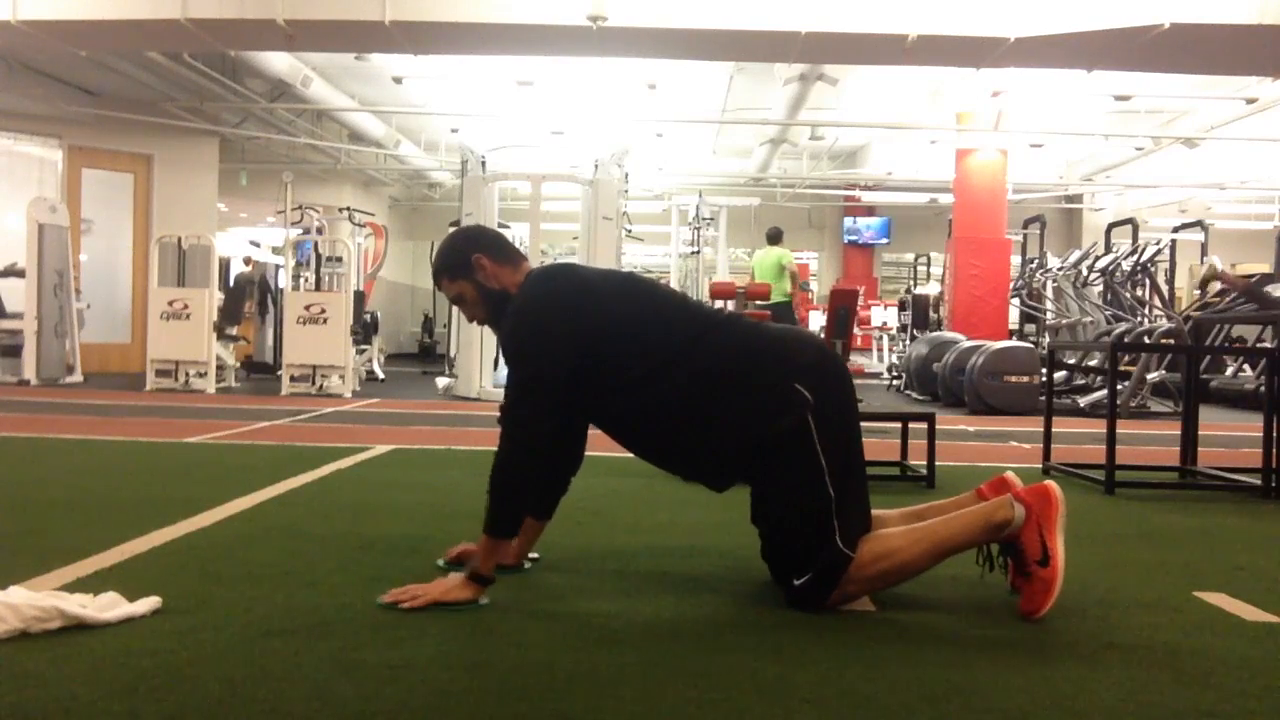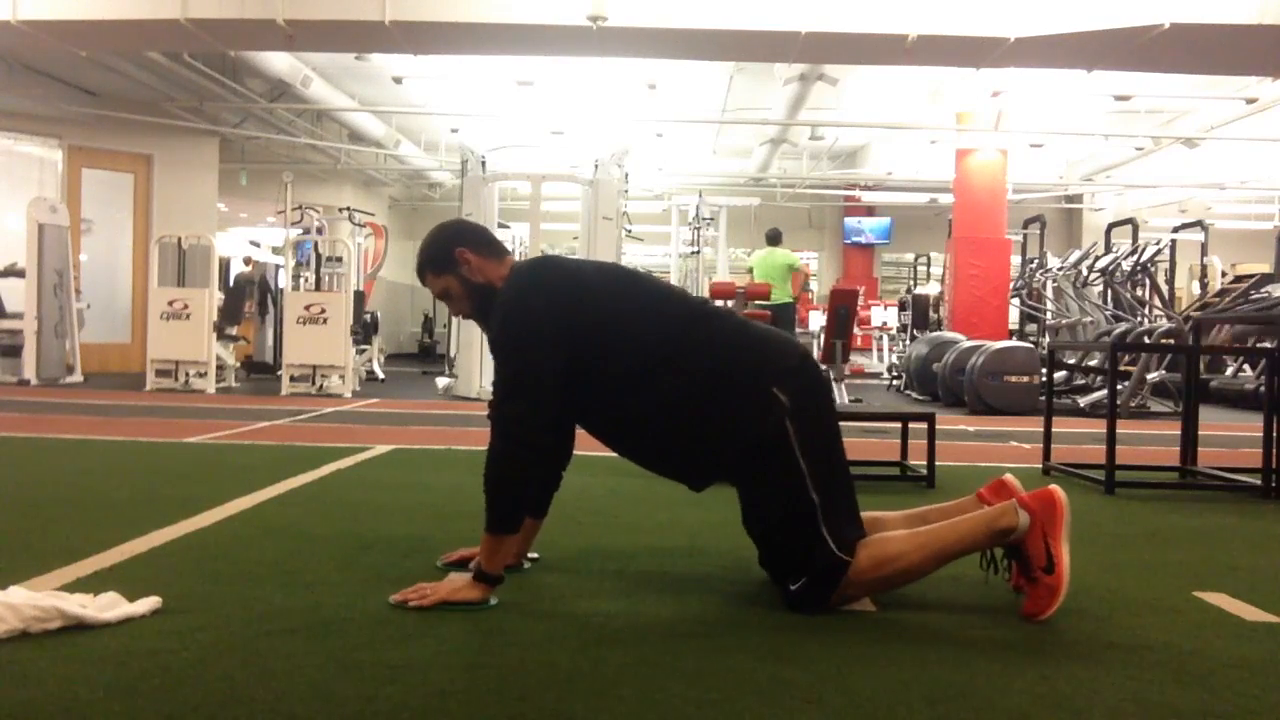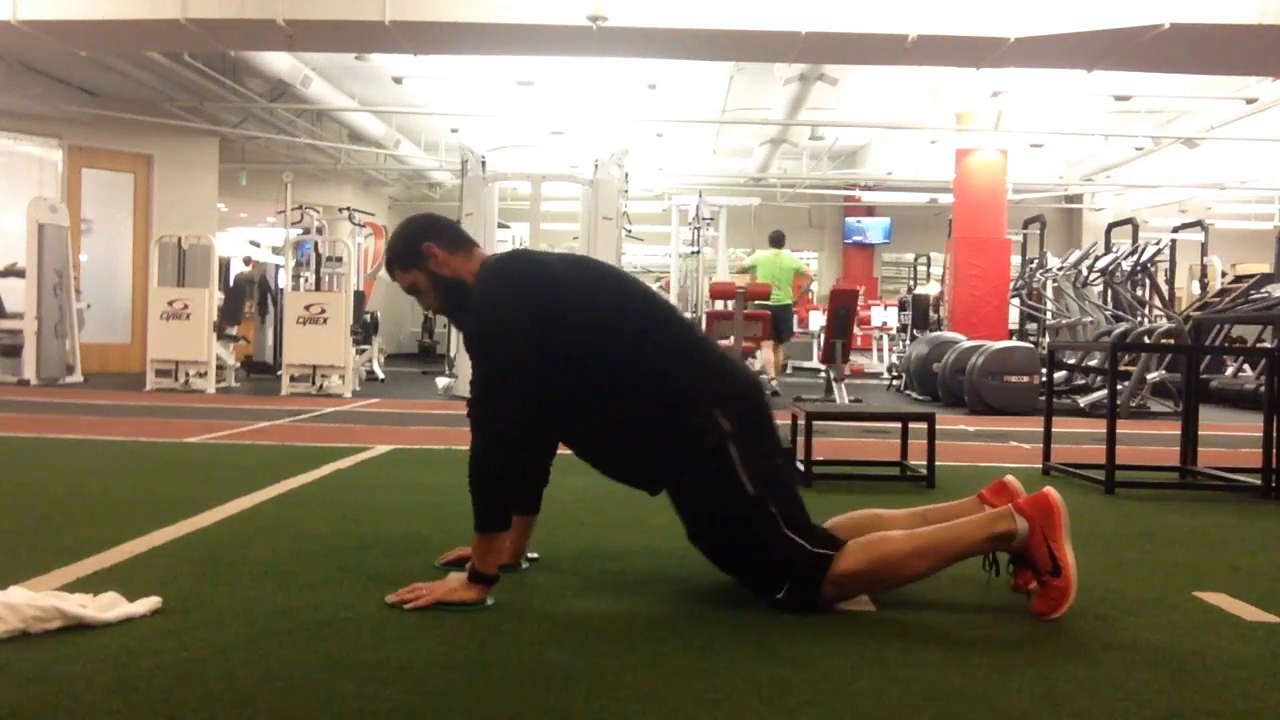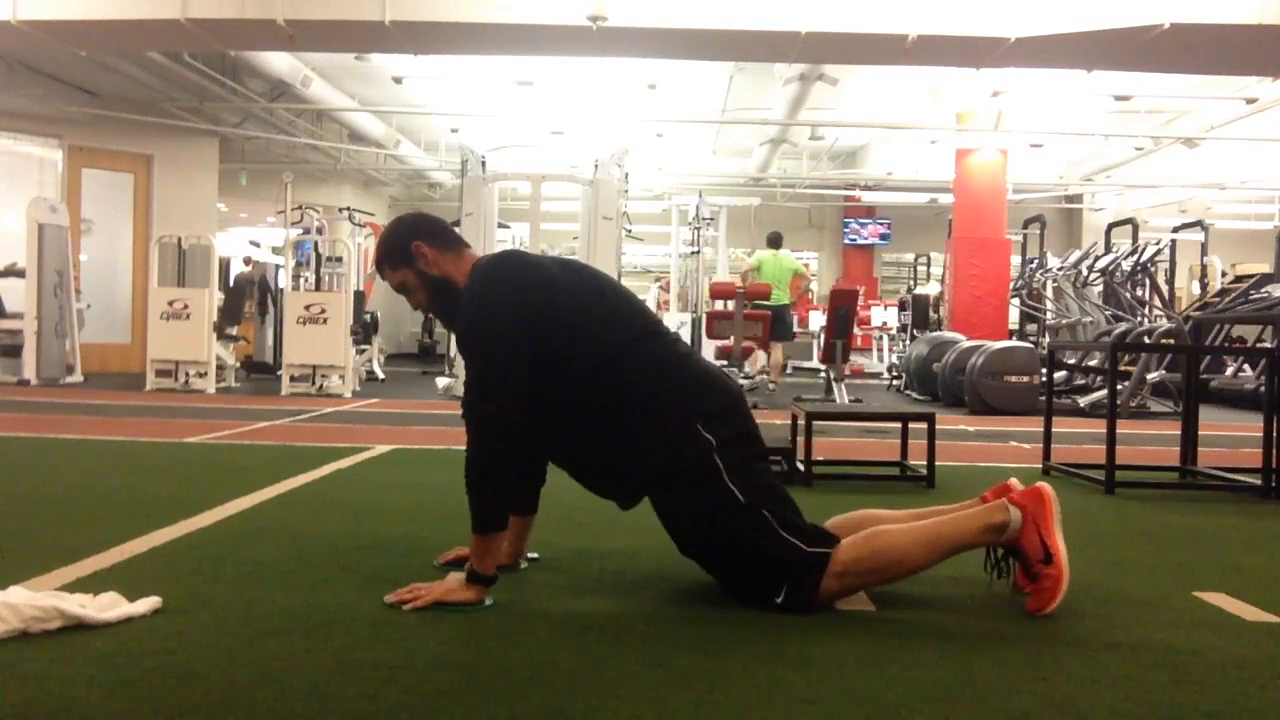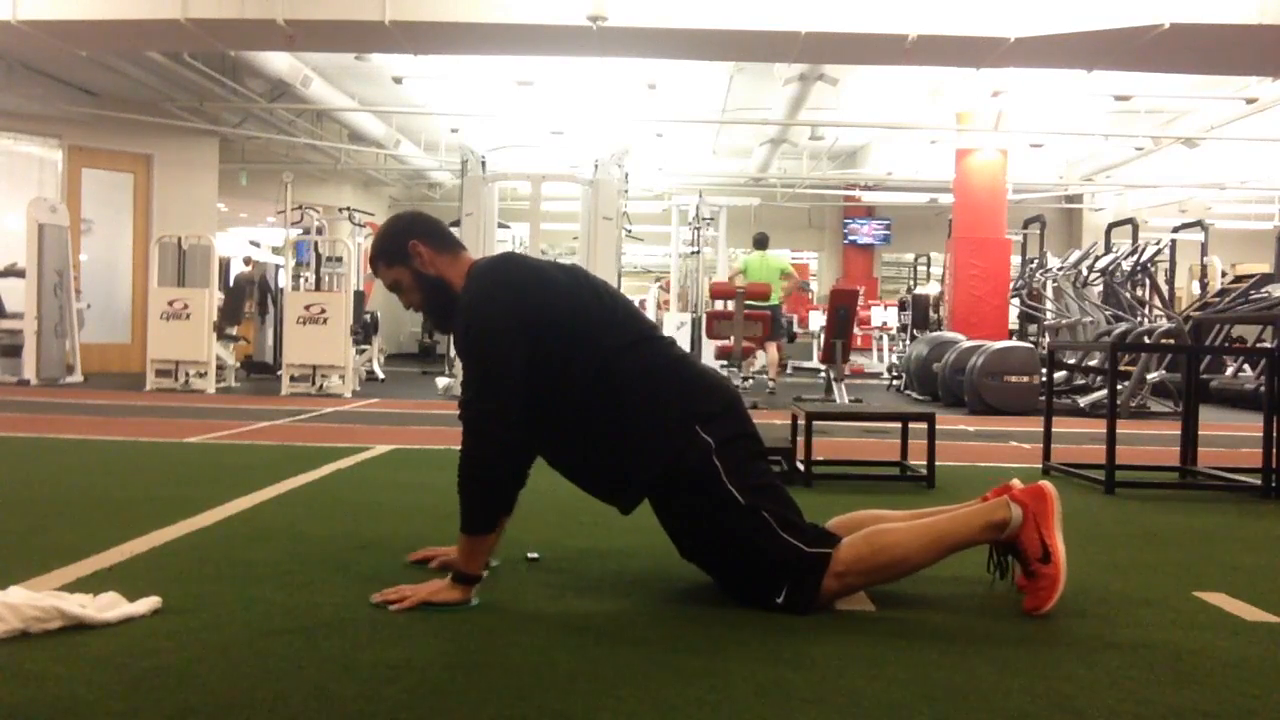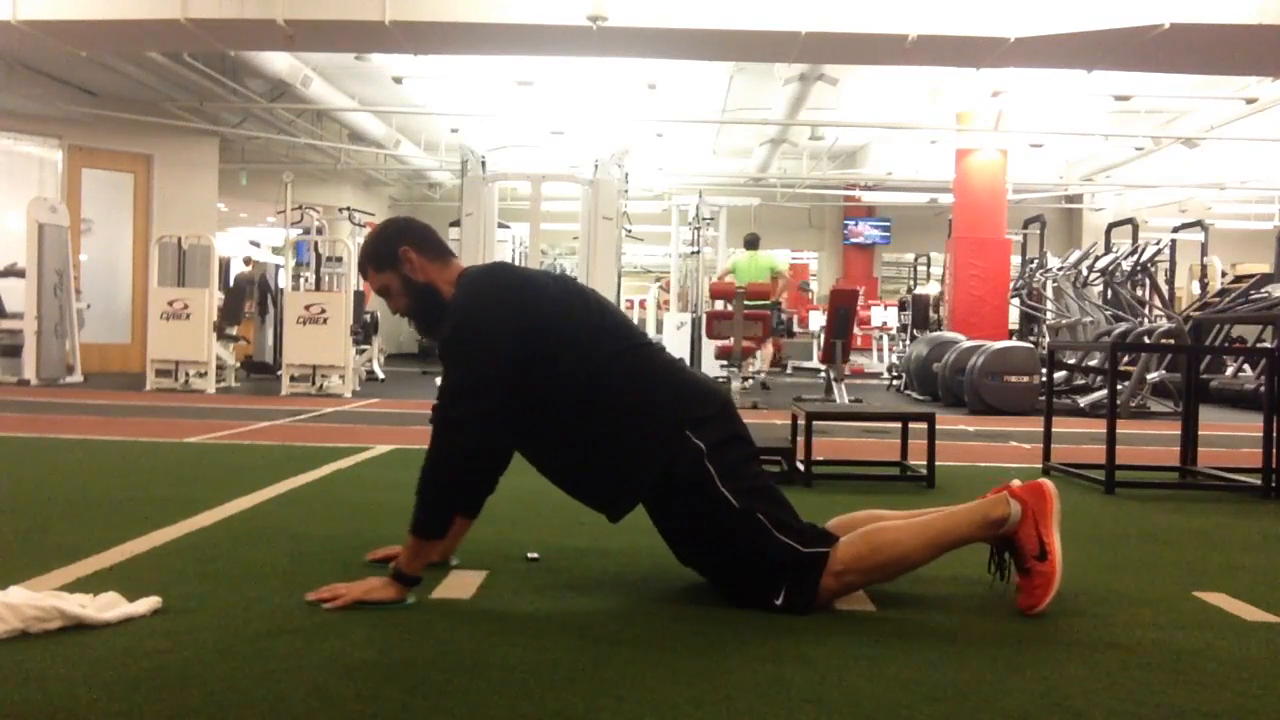
dt=0.4s
person 1, frame 1
left shoulder: (539, 309)
right shoulder: (565, 304)
left elbow: (524, 443)
right elbow: (558, 444)
left wrist: (479, 573)
right wrist: (513, 546)
left hip: (791, 396)
right hip: (780, 399)
left knee: (820, 579)
right knee: (822, 545)
left ankle: (1013, 514)
right ankle: (988, 504)
person 1, frame 2
left shoulder: (527, 301)
right shoulder: (549, 294)
left elbow: (518, 439)
right elbow: (548, 439)
left wrist: (485, 573)
right wrist: (511, 546)
left hip: (768, 399)
right hip: (758, 401)
left knee: (821, 579)
right knee: (826, 545)
left ankle: (1017, 519)
right ankle: (988, 506)
person 1, frame 3
left shoulder: (500, 295)
right shoulder: (524, 286)
left elbow: (499, 436)
right elbow: (531, 431)
left wrist: (480, 574)
right wrist: (509, 546)
left hip: (706, 423)
right hip: (702, 422)
left knee: (812, 578)
right knee: (807, 545)
left ankle: (1015, 524)
right ankle: (987, 507)
person 1, frame 4
left shoulder: (491, 295)
right shoulder: (516, 287)
left elbow: (493, 437)
right elbow: (527, 432)
left wrist: (478, 576)
right wrist: (507, 546)
left hip: (688, 436)
right hip: (685, 432)
left knee: (814, 578)
right knee: (810, 545)
left ankle: (1007, 520)
right ankle: (990, 507)
person 1, frame 5
left shoulder: (489, 300)
right shoulder: (512, 291)
left elbow: (491, 441)
right elbow: (513, 439)
left wrist: (464, 574)
right wrist: (476, 543)
left hip: (686, 439)
right hip: (685, 437)
left knee: (814, 578)
right knee: (811, 547)
left ankle: (1007, 515)
right ankle: (991, 509)
person 1, frame 6
left shoulder: (479, 310)
right shoulder: (499, 302)
left elbow: (459, 446)
right elbow: (482, 449)
left wrist: (400, 576)
right wrist: (437, 544)
left hip: (679, 445)
right hip: (678, 442)
left knee: (812, 578)
right knee: (808, 548)
left ankle: (1007, 513)
right ankle: (992, 509)
